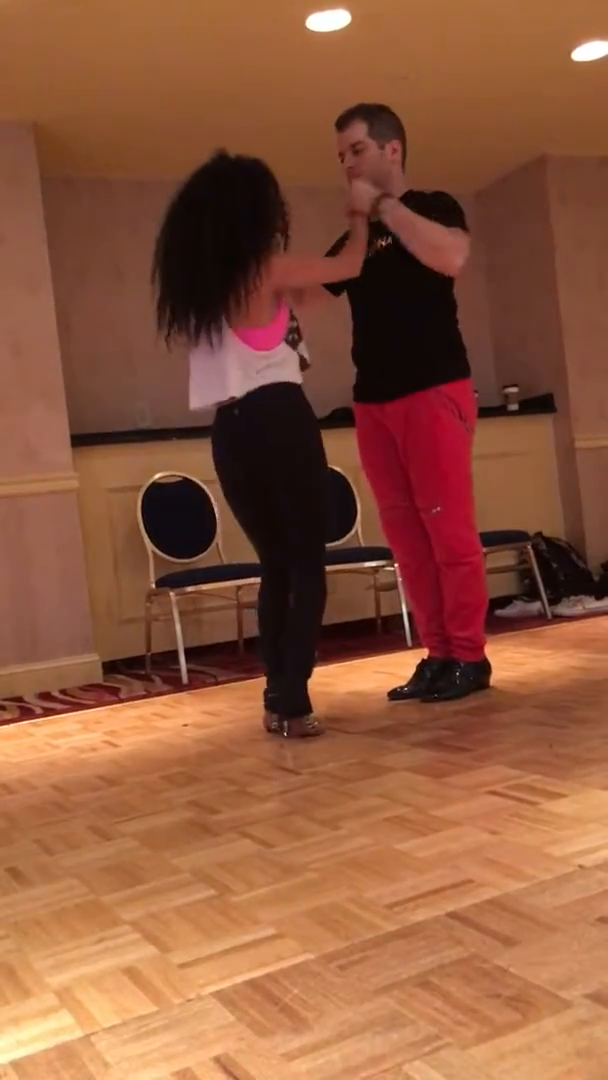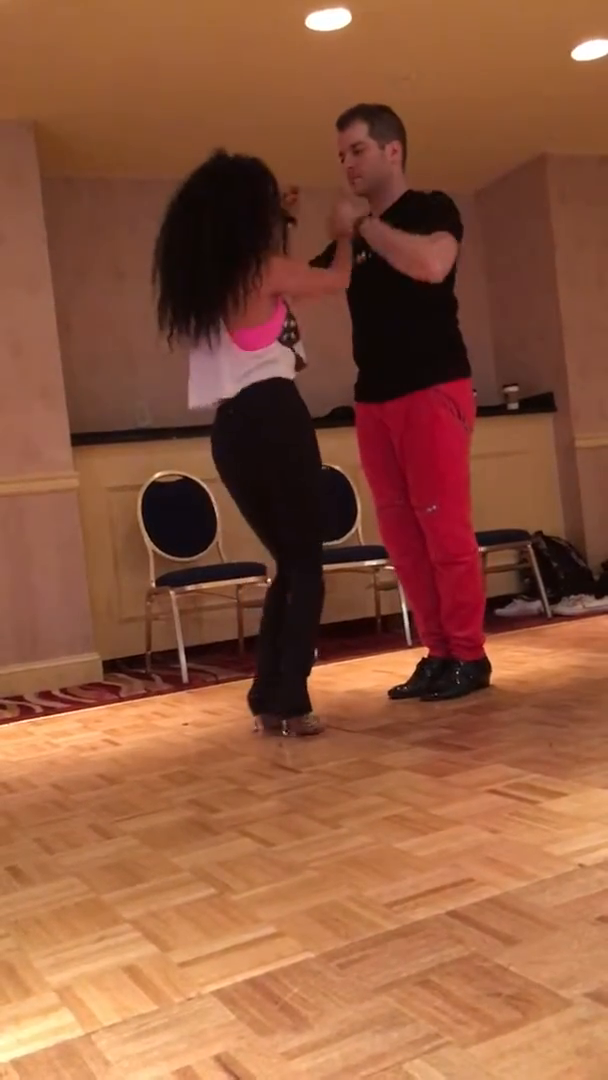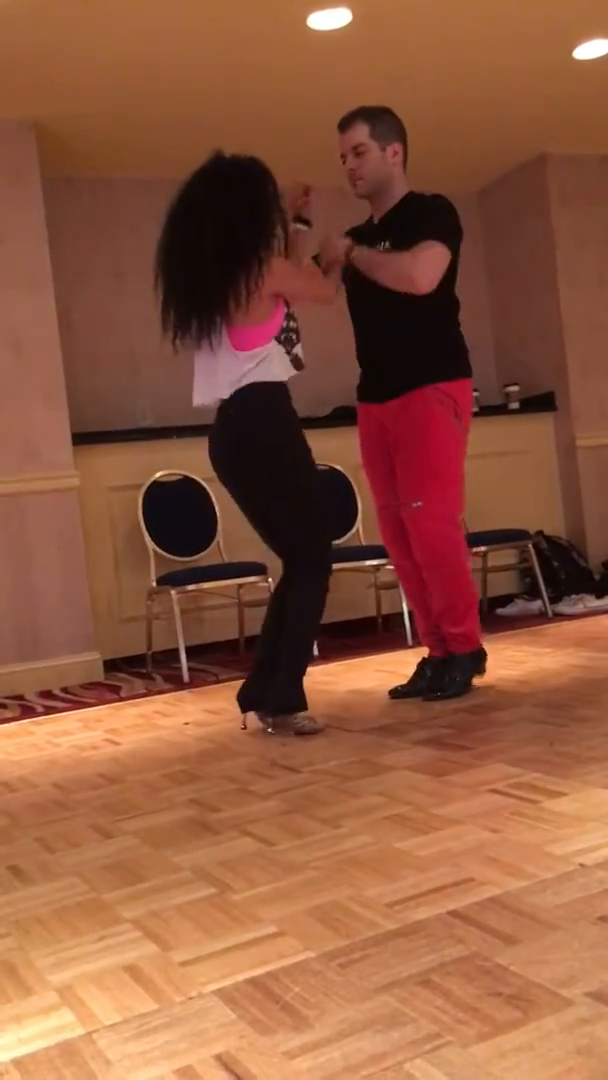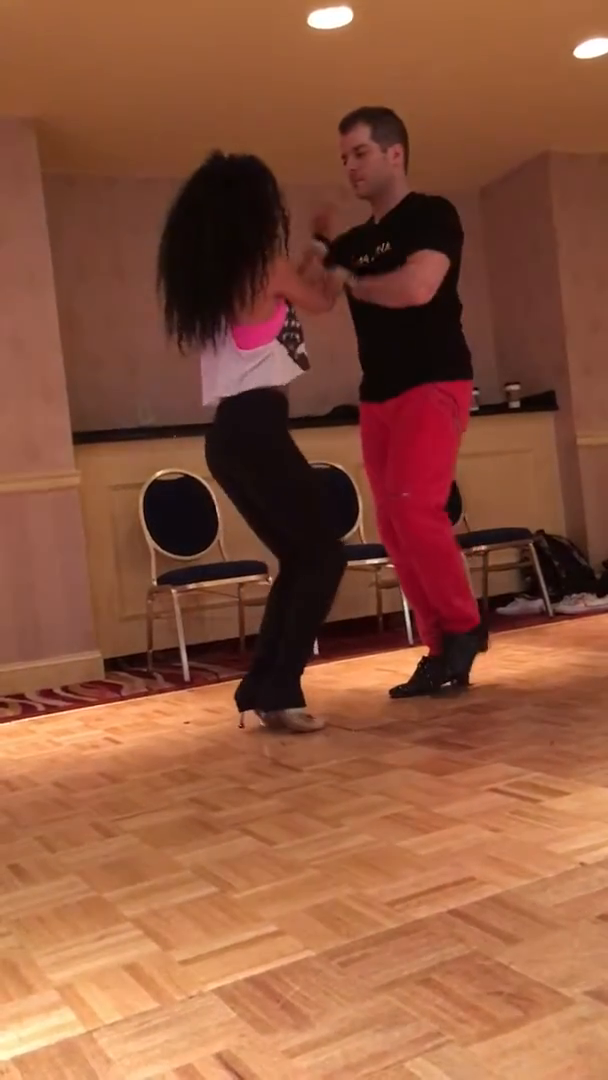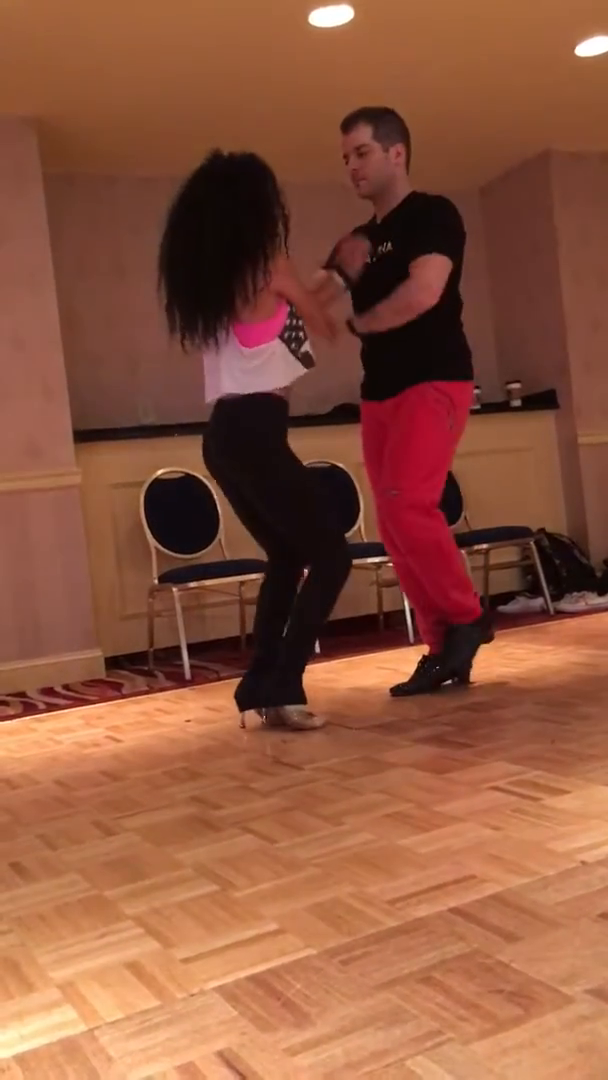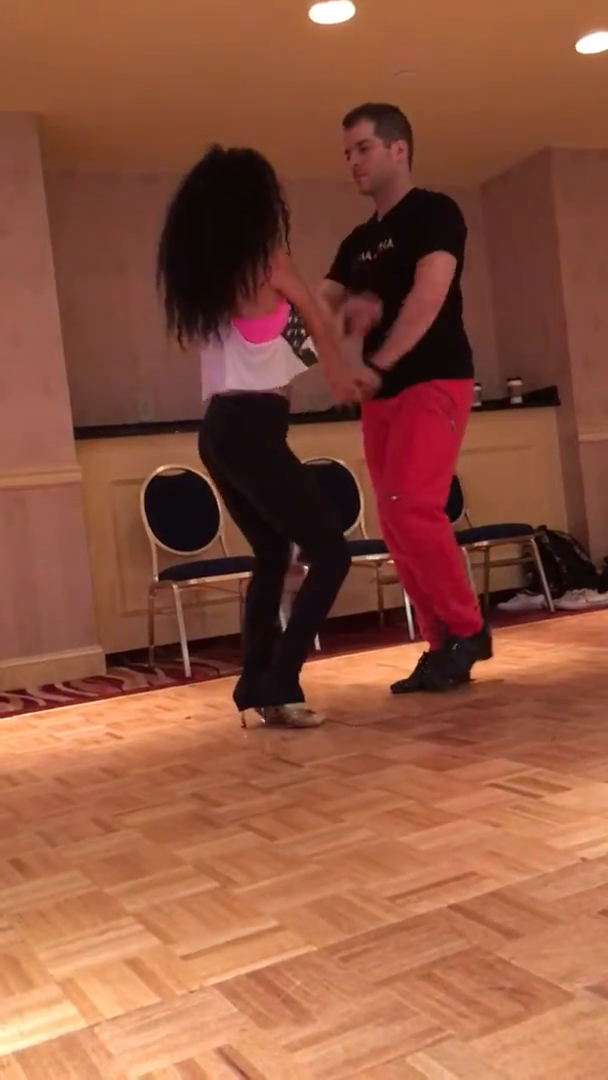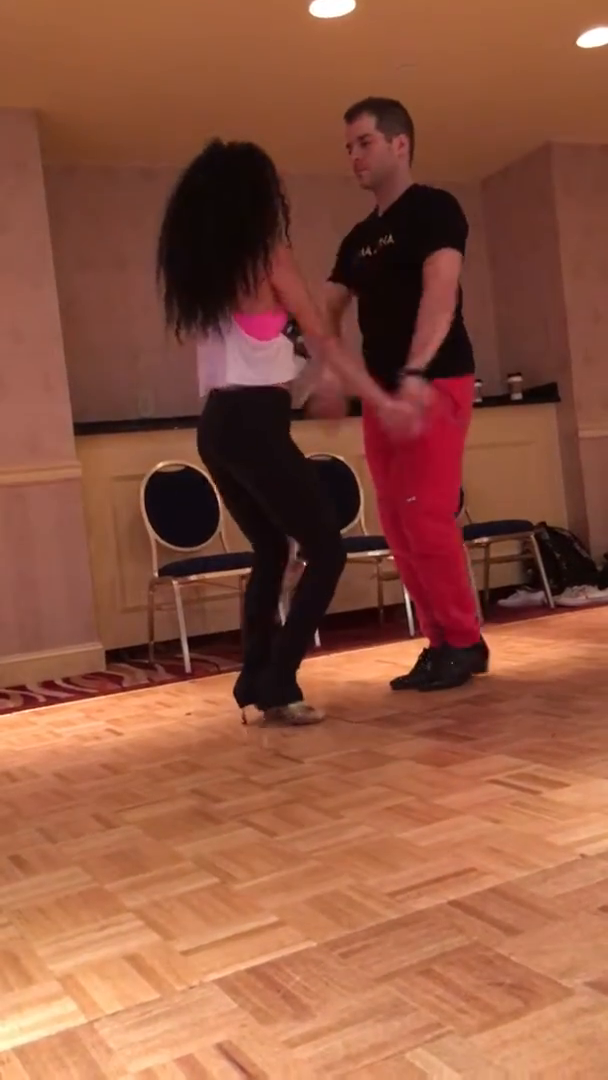
dt=0.1s
person 1, frame 1
left shoulder: (432, 209)
right shoulder: (352, 240)
left elbow: (452, 258)
left wrist: (382, 203)
left hip: (434, 392)
right hip: (374, 400)
left knee: (447, 525)
right knee: (404, 533)
left ankle: (468, 656)
right ankle: (438, 654)
person 1, frame 2
left shoulder: (432, 209)
right shoulder: (352, 240)
left elbow: (433, 265)
left wrist: (364, 224)
left hip: (434, 389)
right hip: (374, 399)
left knee: (444, 523)
right knee: (400, 532)
left ankle: (469, 656)
right ankle: (440, 653)
person 1, frame 3
left shoulder: (431, 212)
right shoulder: (353, 243)
left elbow: (421, 276)
left wrist: (350, 253)
left hip: (434, 388)
right hip: (375, 399)
left knee: (430, 520)
right knee: (399, 532)
left ankle: (465, 647)
right ankle: (439, 652)
person 1, frame 4
left shoulder: (432, 214)
right shoulder: (354, 240)
left elbow: (419, 285)
left wrist: (351, 285)
right wrist: (319, 244)
left hip: (435, 384)
right hip: (378, 397)
left knee: (411, 507)
right knee: (395, 525)
left ankle: (464, 623)
right ankle: (440, 648)
person 1, frame 5
left shoulder: (434, 214)
right shoulder: (356, 240)
left elbow: (425, 291)
left wrist: (357, 321)
right wrist: (340, 271)
left hip: (435, 384)
right hip: (379, 396)
left knee: (405, 504)
right knee: (395, 527)
left ankle: (466, 616)
right ankle: (441, 647)
person 1, frame 6
left shoulder: (434, 212)
right shoulder: (357, 241)
left elbow: (430, 293)
right elbow: (317, 306)
left wrist: (376, 363)
right wrist: (347, 313)
left hip: (431, 383)
right hip: (384, 395)
left knee: (410, 507)
right knee: (396, 528)
left ankle: (466, 629)
right ankle: (440, 645)
person 1, frame 7
left shoulder: (434, 208)
right shoulder: (358, 237)
left elbow: (441, 290)
right elbow: (325, 310)
left wrist: (415, 370)
left hip: (434, 383)
right hip: (382, 391)
left knee: (425, 513)
right knee: (398, 526)
left ankle: (465, 640)
right ankle: (440, 643)
person 2, frame 1
left shoulder: (197, 277)
right shoulder: (266, 266)
right elbow: (348, 267)
right wrist: (361, 217)
left hip: (231, 431)
right hip: (280, 418)
left knee: (277, 566)
right knee: (306, 562)
left ankle: (278, 694)
right ankle: (292, 700)
person 2, frame 2
left shoulder: (199, 278)
right shoulder: (264, 267)
right elbow: (338, 278)
left wrist: (287, 248)
right wrist: (345, 232)
left hip: (229, 432)
right hip: (273, 417)
left knee: (291, 560)
right knee: (305, 561)
left ankle: (270, 692)
right ankle: (290, 699)
person 2, frame 3
left shoulder: (201, 277)
right shoulder: (265, 267)
right elbow: (326, 289)
left wrist: (296, 232)
left hip: (226, 432)
right hip: (265, 420)
left knee: (298, 559)
right knee: (313, 560)
left ankle: (263, 690)
right ankle: (284, 696)
person 2, frame 4
left shoulder: (203, 279)
right shoulder: (266, 267)
right elbow: (322, 300)
right wrist: (325, 271)
left hip: (227, 433)
right hip: (259, 428)
left knee: (297, 558)
right knee: (324, 558)
left ankle: (260, 688)
right ankle: (280, 690)
person 2, frame 5
left shoulder: (205, 277)
right shoulder: (267, 266)
right elbow: (321, 322)
right wrist: (332, 315)
left hip: (224, 433)
right hip: (256, 429)
left knee: (286, 558)
right knee: (330, 556)
left ankle: (260, 687)
right ankle: (280, 687)
person 2, frame 6
left shoulder: (200, 274)
right shoulder: (265, 261)
right elbow: (323, 330)
left wrist: (338, 343)
right wrist: (350, 376)
left hip: (218, 428)
right hip: (253, 427)
left knee: (272, 555)
right knee: (330, 552)
left ankle: (256, 685)
right ankle: (277, 685)
person 2, frame 7
left shoulder: (199, 268)
right shoulder: (266, 257)
right elbow: (322, 336)
left wrist: (313, 384)
right wrist: (379, 396)
left hip: (216, 424)
right hip: (255, 421)
left knee: (270, 553)
right knee: (325, 550)
left ankle: (256, 683)
right ankle: (277, 683)
